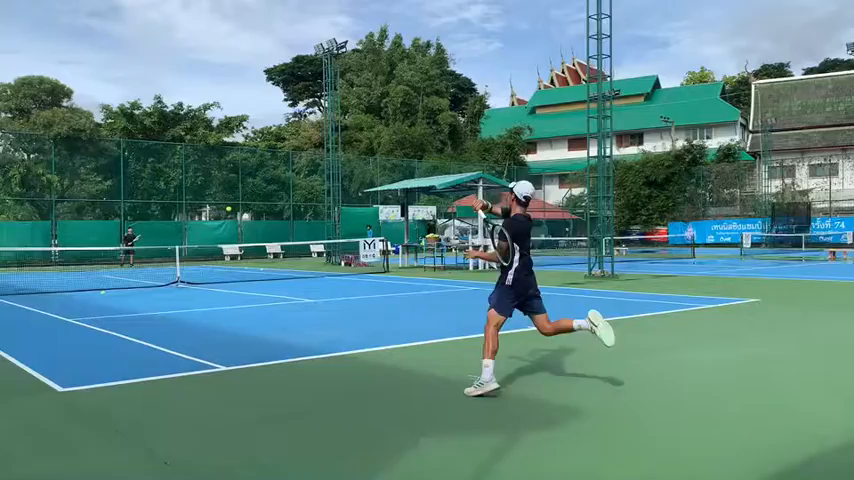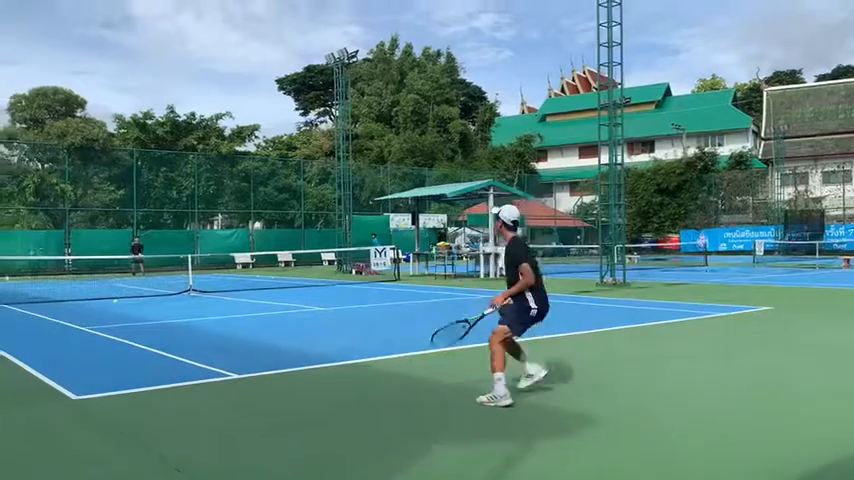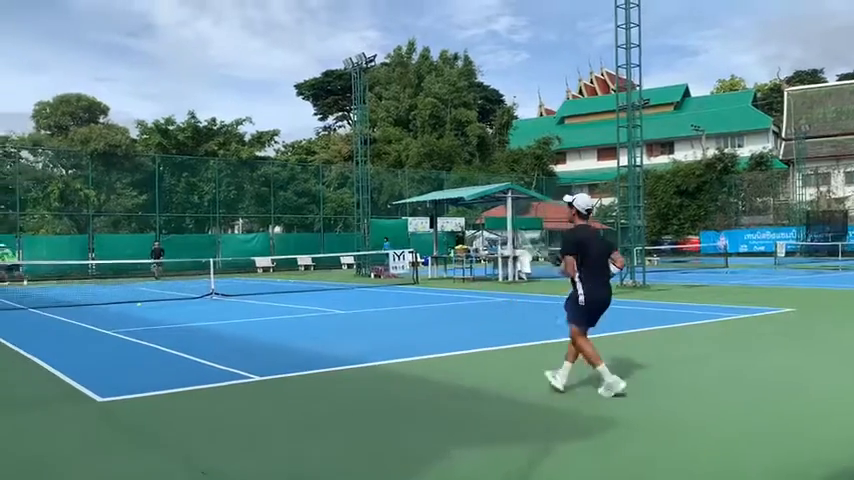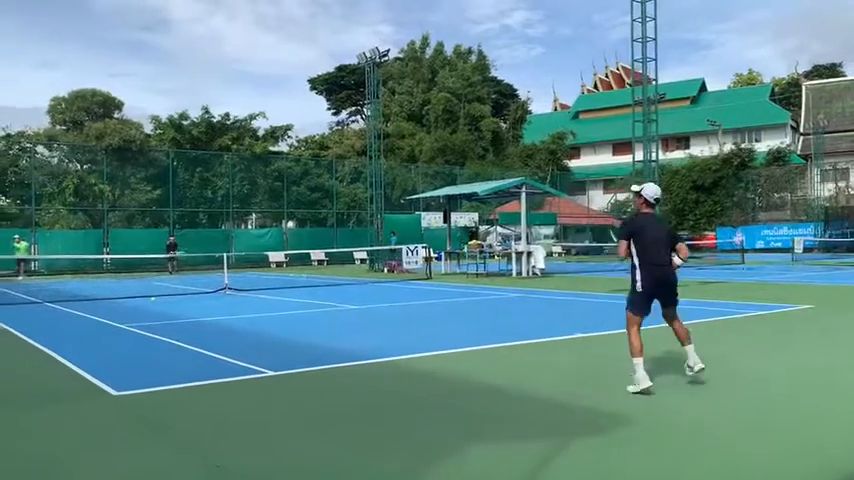
dt=0.4s
person 1, frame 1
left shoulder: (513, 223)
right shoulder: (525, 218)
left elbow: (499, 257)
right elbow: (500, 211)
left wrist: (476, 254)
right wrist: (486, 206)
left hip: (512, 282)
right hip: (527, 282)
left knee: (491, 326)
right knee: (547, 328)
left ankle: (486, 380)
right ankle: (589, 322)
person 1, frame 2
left shoulder: (514, 248)
right shoulder: (517, 245)
left elbow: (529, 279)
left wrist: (504, 296)
right wrist: (511, 297)
left hip: (531, 305)
right hip: (529, 302)
left knee: (495, 339)
right knee: (504, 338)
left ankle: (500, 393)
right ankle: (532, 369)
person 1, frame 3
left shoulder: (570, 235)
right shoulder: (599, 235)
left elbow: (569, 271)
right elbow: (619, 262)
left wrist: (562, 268)
left hip: (586, 294)
right hip: (604, 294)
left knee: (579, 337)
right knee: (577, 333)
left ankle: (610, 380)
right ankle: (562, 376)
person 1, frame 4
left shoulder: (630, 222)
right shoulder: (665, 225)
left elbow: (622, 254)
right elbow: (684, 254)
left wrist: (630, 250)
left hip: (644, 281)
right hip: (668, 280)
left knee: (632, 326)
right knee: (673, 320)
left ankle: (640, 377)
right ankle: (693, 360)
